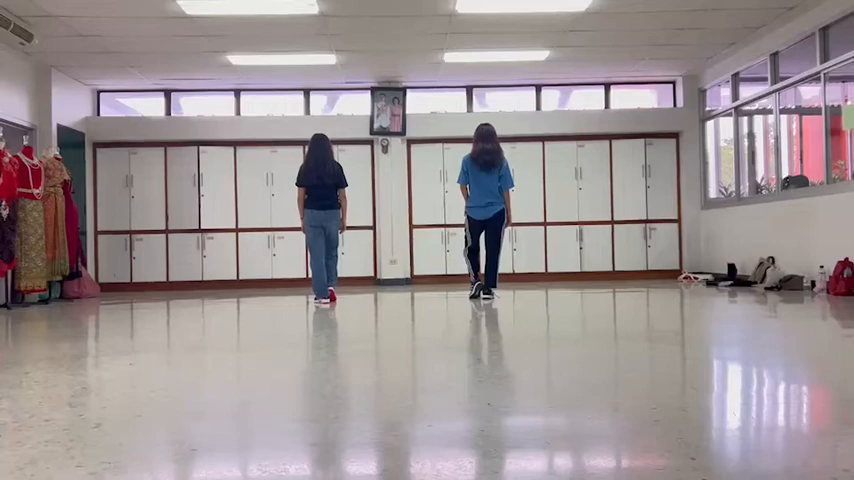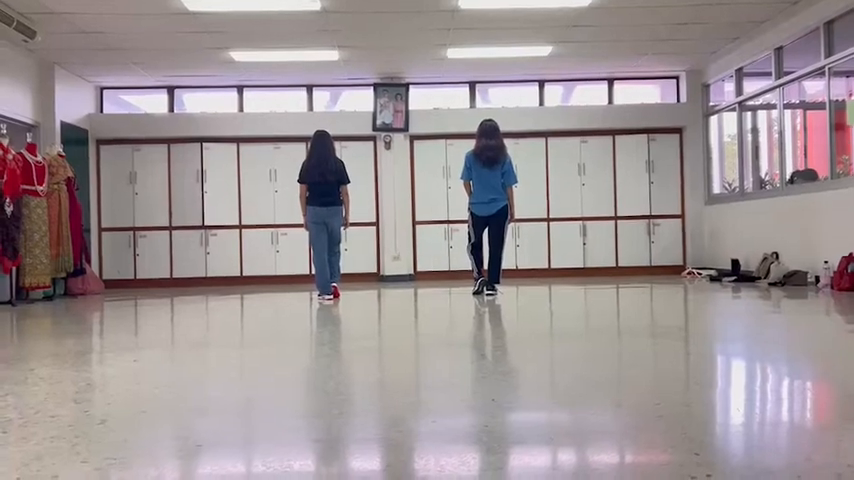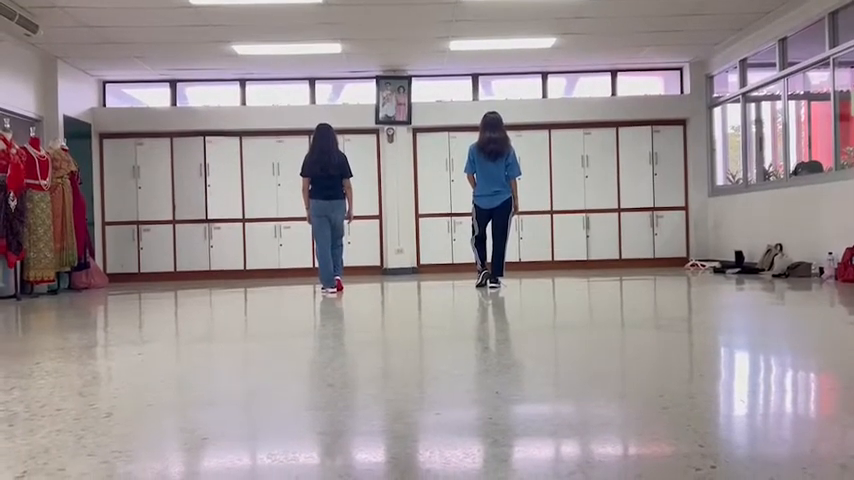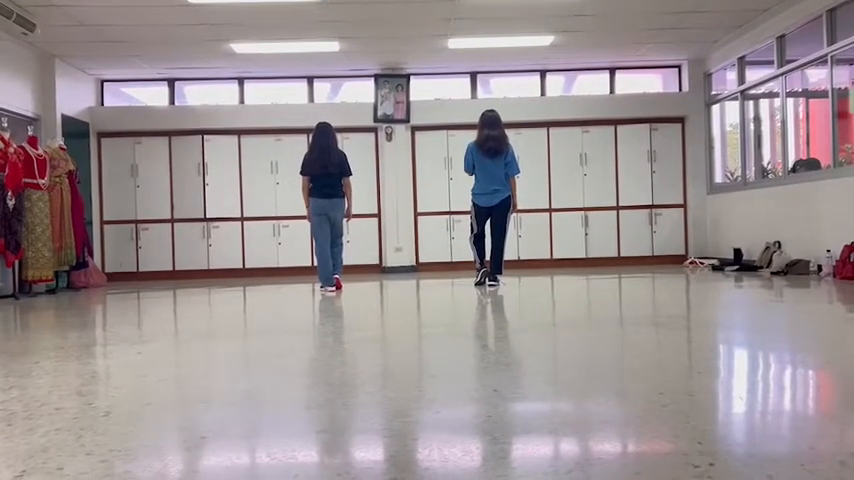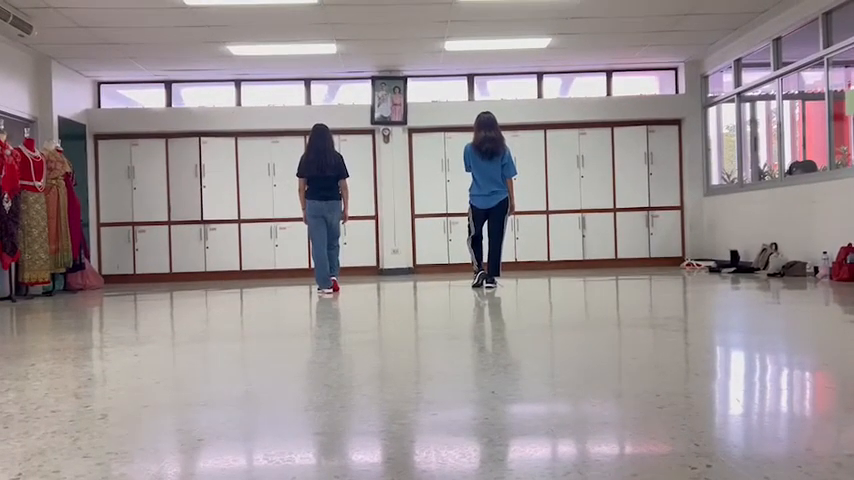
dt=1s
person 1, frame 1
left shoulder: (468, 160)
right shoulder: (500, 161)
left elbow: (463, 186)
right elbow: (505, 189)
right wrist: (509, 212)
left hip: (474, 212)
right hip: (496, 212)
left knee: (471, 249)
right knee: (493, 251)
left ankle: (475, 281)
right ankle: (488, 288)
person 1, frame 2
left shoulder: (471, 157)
right shoulder: (503, 157)
left elbow: (466, 183)
right elbow: (508, 186)
right wrist: (512, 208)
left hip: (477, 209)
right hip: (499, 208)
left knee: (474, 244)
right knee: (496, 247)
left ankle: (479, 276)
right ankle: (491, 284)
person 1, frame 3
left shoulder: (475, 149)
right shoulder: (507, 149)
left elbow: (470, 175)
right elbow: (512, 178)
right wrist: (516, 200)
left hip: (481, 201)
right hip: (503, 201)
left knee: (478, 237)
right knee: (499, 240)
left ankle: (482, 269)
right ankle: (495, 277)
person 1, frame 4
left shoulder: (473, 148)
right shoulder: (506, 148)
left elbow: (469, 171)
right elbow: (511, 176)
right wrist: (514, 198)
left hip: (480, 199)
right hip: (502, 199)
left knee: (477, 235)
right knee: (498, 238)
left ankle: (481, 268)
right ankle: (493, 275)
person 1, frame 5
left shoulder: (470, 149)
right shoulder: (502, 150)
right elbow: (508, 178)
right wrist: (512, 201)
left hip: (478, 201)
right hip: (499, 201)
left knee: (474, 237)
right knee: (495, 240)
left ankle: (479, 270)
right ankle: (490, 277)
person 2, frame 1
left shoulder: (305, 169)
right shoulder: (336, 168)
left elbow: (300, 197)
right elbow: (342, 196)
left wrist: (302, 218)
right wrist: (344, 218)
left hip: (312, 214)
right hip: (332, 214)
left knee: (317, 255)
right knee: (331, 253)
left ankle: (322, 294)
right ankle: (330, 286)
person 2, frame 2
left shoulder: (307, 165)
right shoulder: (338, 164)
left elbow: (303, 194)
right elbow: (344, 192)
left wrist: (304, 216)
right wrist: (347, 214)
left hip: (314, 211)
right hip: (334, 210)
left knee: (319, 251)
right knee: (334, 249)
left ankle: (325, 290)
right ankle: (334, 282)
person 2, frame 3
left shoulder: (310, 159)
right shoulder: (340, 157)
left elbow: (305, 187)
right elbow: (347, 186)
left wrist: (308, 209)
right wrist: (350, 208)
left hip: (317, 204)
right hip: (337, 204)
left knee: (323, 244)
right knee: (336, 242)
left ankle: (329, 283)
right ankle: (337, 275)
person 2, frame 4
left shoulder: (309, 157)
right shoulder: (340, 156)
left elbow: (305, 185)
right elbow: (346, 184)
left wrist: (308, 207)
right wrist: (349, 206)
left hip: (317, 202)
right hip: (337, 202)
left knee: (322, 243)
right knee: (336, 240)
left ankle: (328, 282)
right ankle: (336, 274)
person 2, frame 5
left shoulder: (306, 159)
right shoulder: (336, 158)
left elbow: (302, 187)
right elbow: (343, 186)
left wrist: (304, 209)
right wrist: (345, 208)
left hip: (313, 205)
right hip: (333, 204)
left knee: (319, 245)
right knee: (333, 243)
left ankle: (325, 284)
right ankle: (334, 276)
